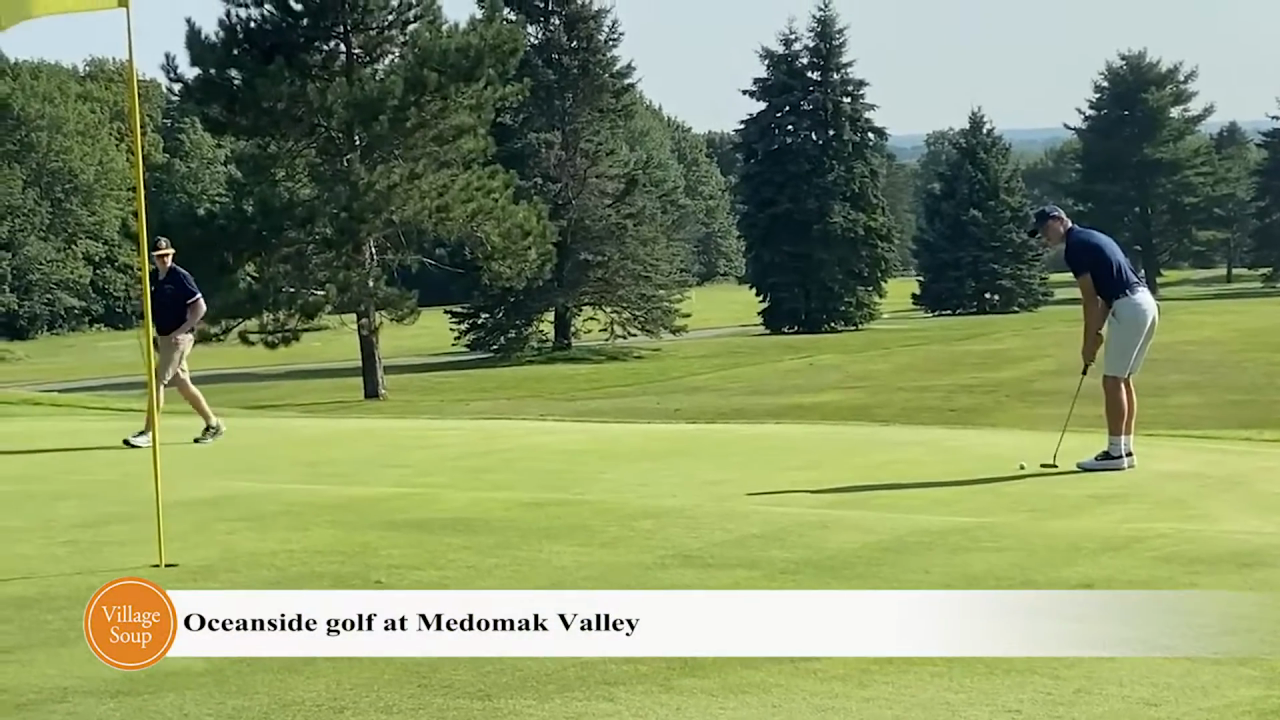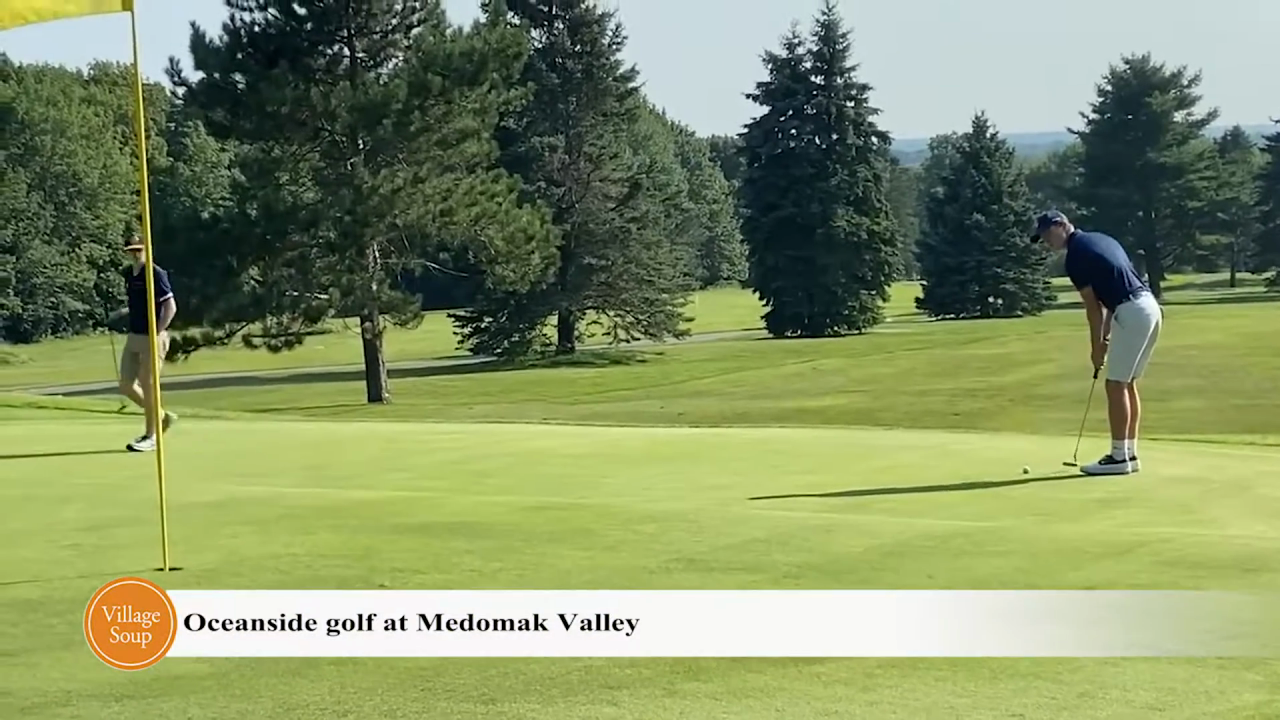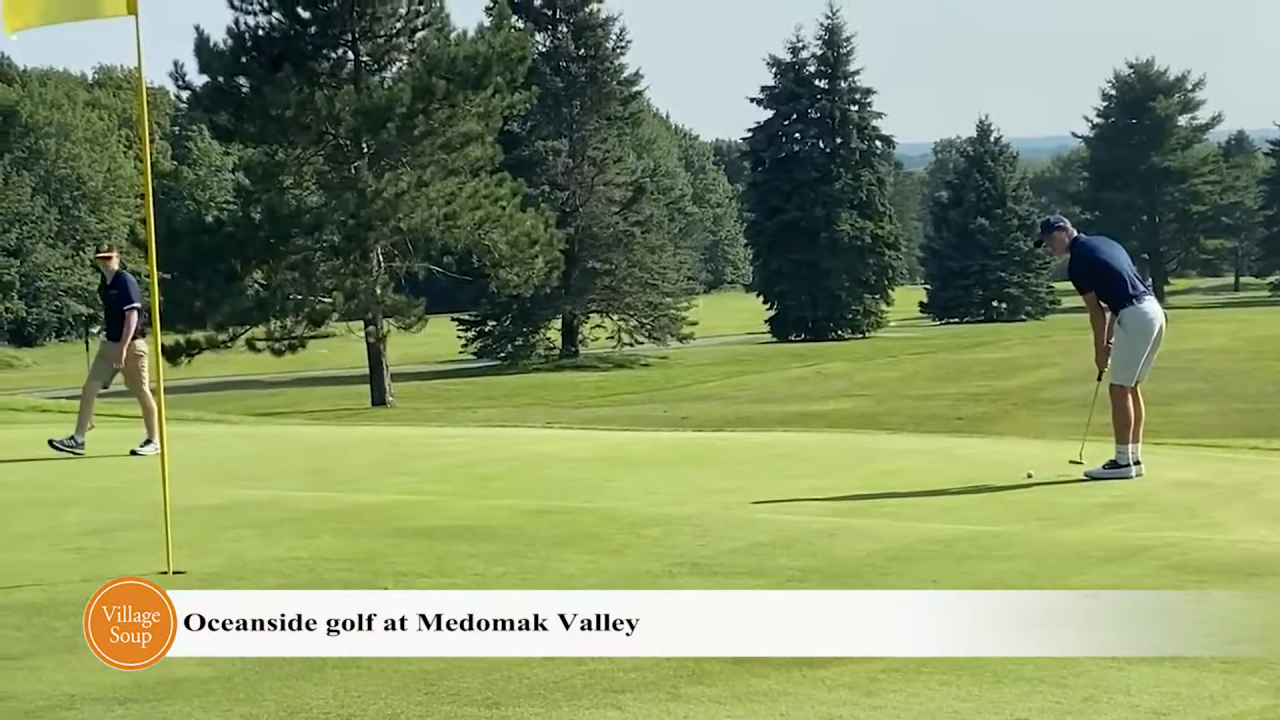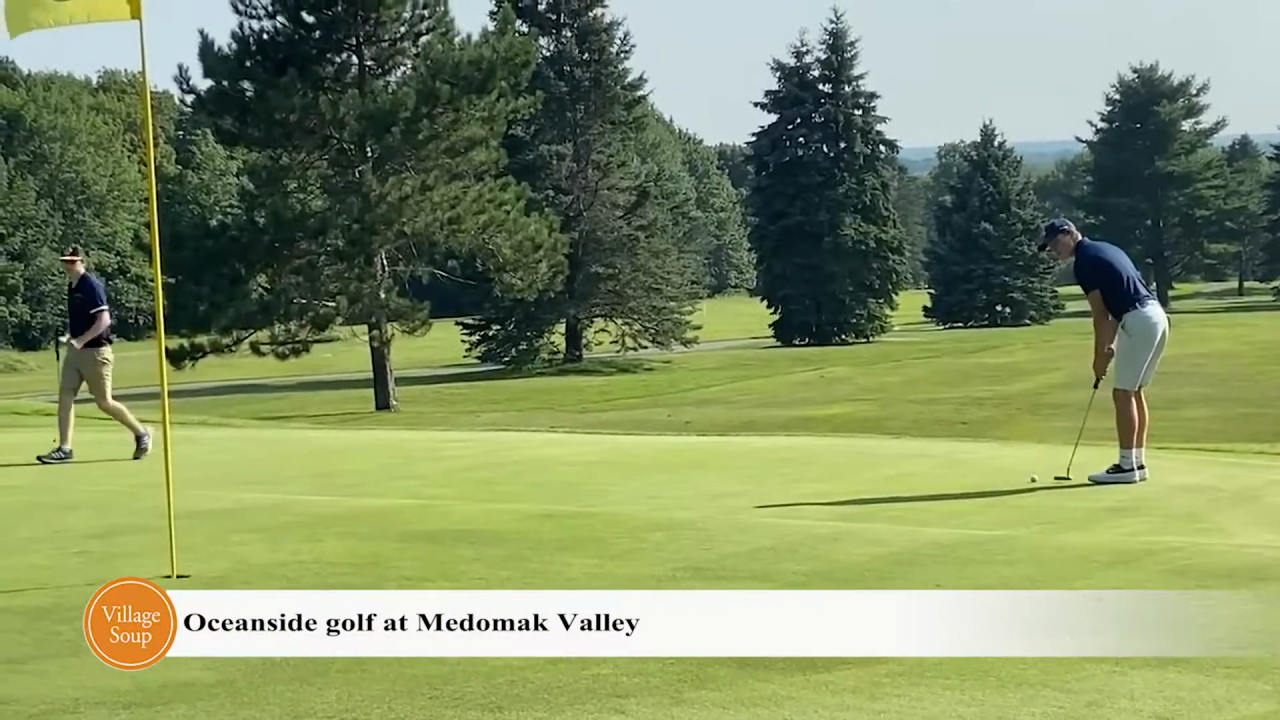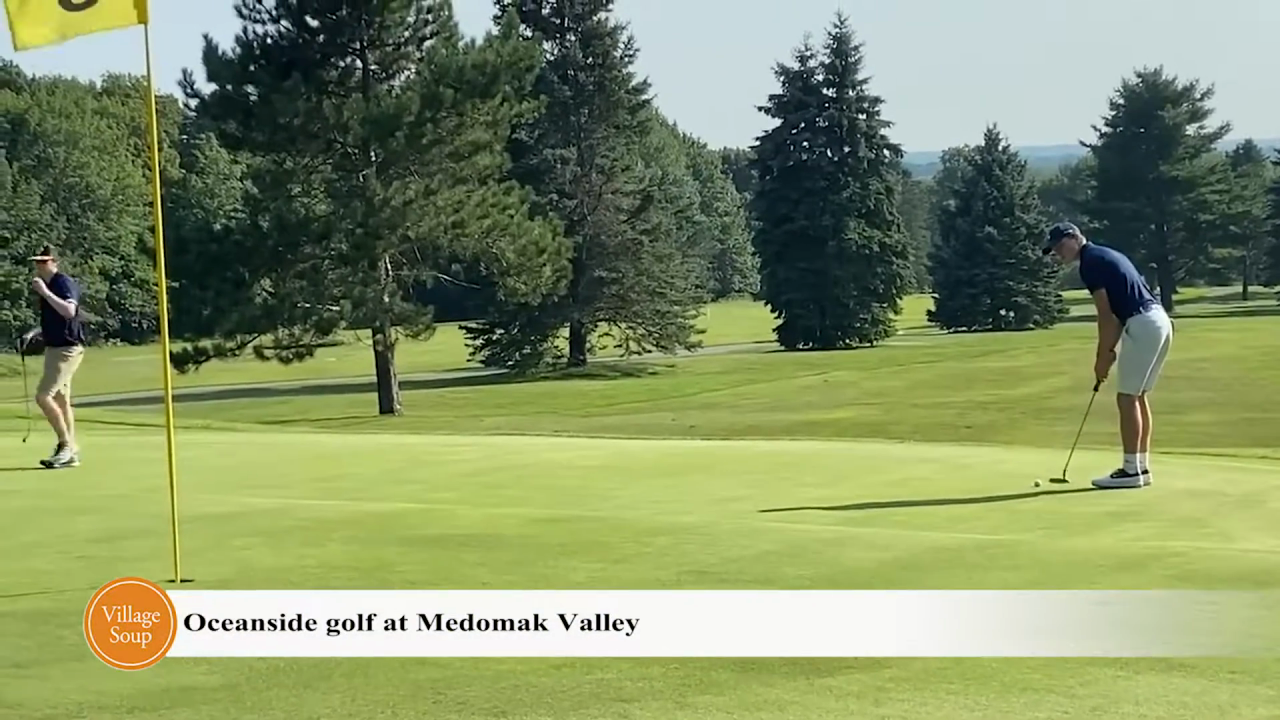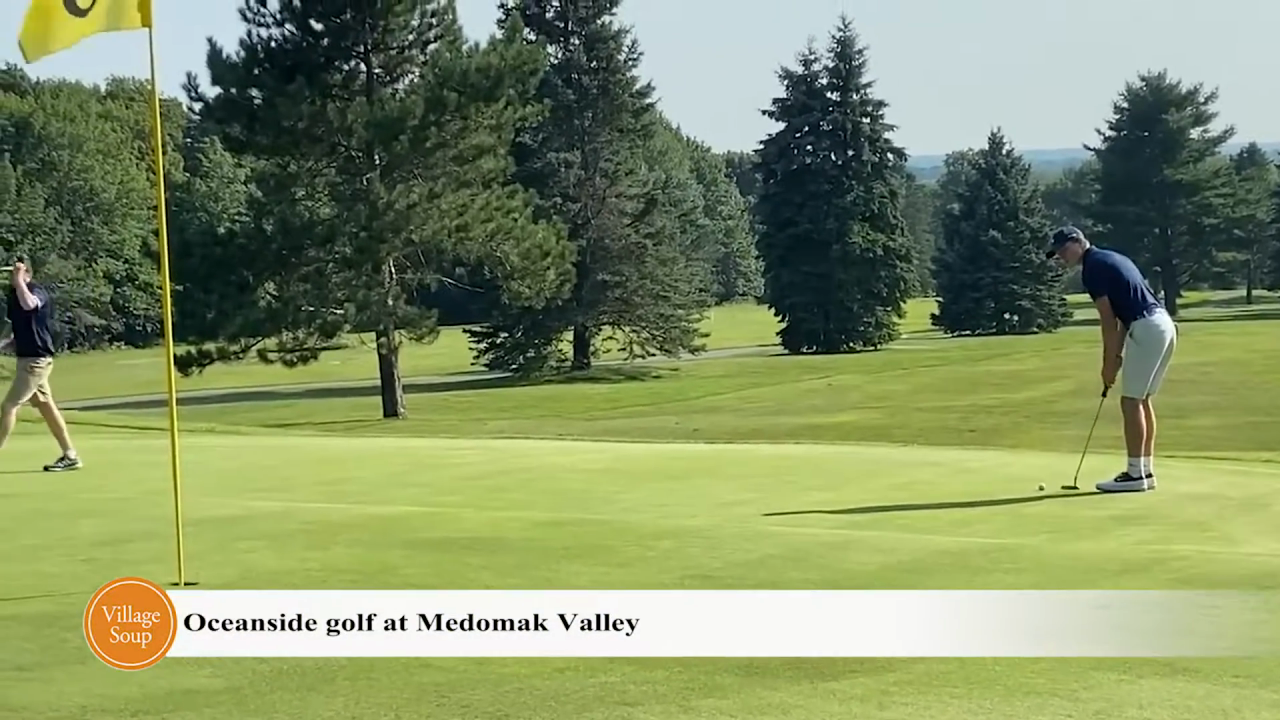
dt=0.2s
person 1, frame 1
left shoulder: (1075, 246)
right shoulder: (1091, 238)
left elbow: (1090, 298)
left wrist: (1088, 342)
right wrist: (1097, 333)
left hip: (1129, 308)
right hip: (1144, 304)
left knee: (1113, 380)
right knee: (1123, 379)
left ankle: (1115, 452)
right ankle: (1125, 449)
person 1, frame 2
left shoulder: (1076, 255)
right shoulder: (1098, 239)
left elbow: (1093, 306)
left wrist: (1096, 348)
right wrist: (1106, 336)
left hip: (1132, 313)
right hip: (1148, 308)
left knee: (1116, 384)
right knee: (1127, 383)
left ankle: (1119, 457)
right ankle: (1129, 454)
person 1, frame 3
left shoulder: (1078, 261)
right shoulder: (1102, 242)
left elbow: (1096, 311)
left wrist: (1099, 351)
right wrist: (1110, 340)
left hip: (1135, 317)
right hip: (1152, 312)
left knee: (1119, 389)
right knee: (1131, 387)
left ankle: (1123, 461)
right ankle: (1133, 458)
person 1, frame 4
left shoulder: (1084, 261)
right shoulder: (1103, 249)
left elbow: (1100, 313)
left wrist: (1099, 356)
right wrist: (1109, 345)
left hip: (1139, 321)
right hip: (1154, 316)
left knee: (1123, 393)
right knee: (1134, 392)
left ankle: (1127, 466)
right ankle: (1137, 462)
person 1, frame 5
left shoulder: (1090, 262)
right shoulder: (1105, 255)
left elbow: (1106, 314)
left wrist: (1101, 357)
right wrist: (1111, 350)
left hip: (1143, 326)
right hip: (1158, 321)
left knee: (1127, 398)
right knee: (1138, 396)
left ankle: (1131, 470)
right ankle: (1141, 467)
person 1, frame 6
left shoulder: (1092, 268)
right shoulder: (1109, 258)
left elbow: (1109, 320)
left wrist: (1108, 363)
right wrist: (1117, 355)
left hip: (1147, 329)
right hip: (1162, 324)
left knee: (1131, 401)
right knee: (1142, 400)
left ankle: (1135, 474)
right ankle: (1145, 471)
person 2, frame 1
left shoulder: (181, 277)
right shoulder: (153, 277)
left elbow: (200, 308)
left wrist: (180, 331)
left hip: (177, 339)
right hip: (163, 338)
left knee: (157, 384)
right knee: (183, 386)
left ankle: (147, 434)
right ankle: (213, 424)
person 2, frame 2
left shoulder: (156, 274)
right shoulder: (129, 274)
left elbow: (170, 307)
left wrist: (158, 334)
left hip: (151, 338)
right hip: (133, 337)
left knee: (149, 386)
right knee: (125, 386)
left ankle: (150, 436)
right ankle: (162, 417)
person 2, frame 3
left shoulder: (127, 282)
right shoulder: (104, 282)
left elbow: (132, 317)
left wrist: (123, 348)
right wrist: (101, 328)
left hip: (130, 345)
right hip: (109, 344)
left knee: (141, 394)
right knee: (90, 389)
left ankle: (153, 441)
right ankle: (78, 440)
person 2, frame 4
left shoulder: (92, 285)
right shoulder: (72, 287)
left elbow: (104, 320)
left wrist: (80, 340)
right wrist: (69, 335)
left hip: (96, 351)
right hip: (75, 352)
left knee: (104, 402)
right knee: (64, 398)
left ankle: (141, 433)
right ankle: (64, 449)
person 2, frame 5
left shoulder: (65, 283)
right shoulder: (42, 286)
left elbow: (69, 311)
left wrist: (46, 292)
left hip: (66, 350)
right hip: (52, 349)
left knee: (43, 397)
right knee: (61, 401)
left ankle: (66, 444)
right ankle: (68, 450)
person 2, frame 6
left shoulder: (37, 292)
left elbow: (27, 305)
left wrist: (19, 279)
left hip: (36, 361)
right hip: (25, 360)
right knee: (47, 410)
right ankle: (70, 456)
